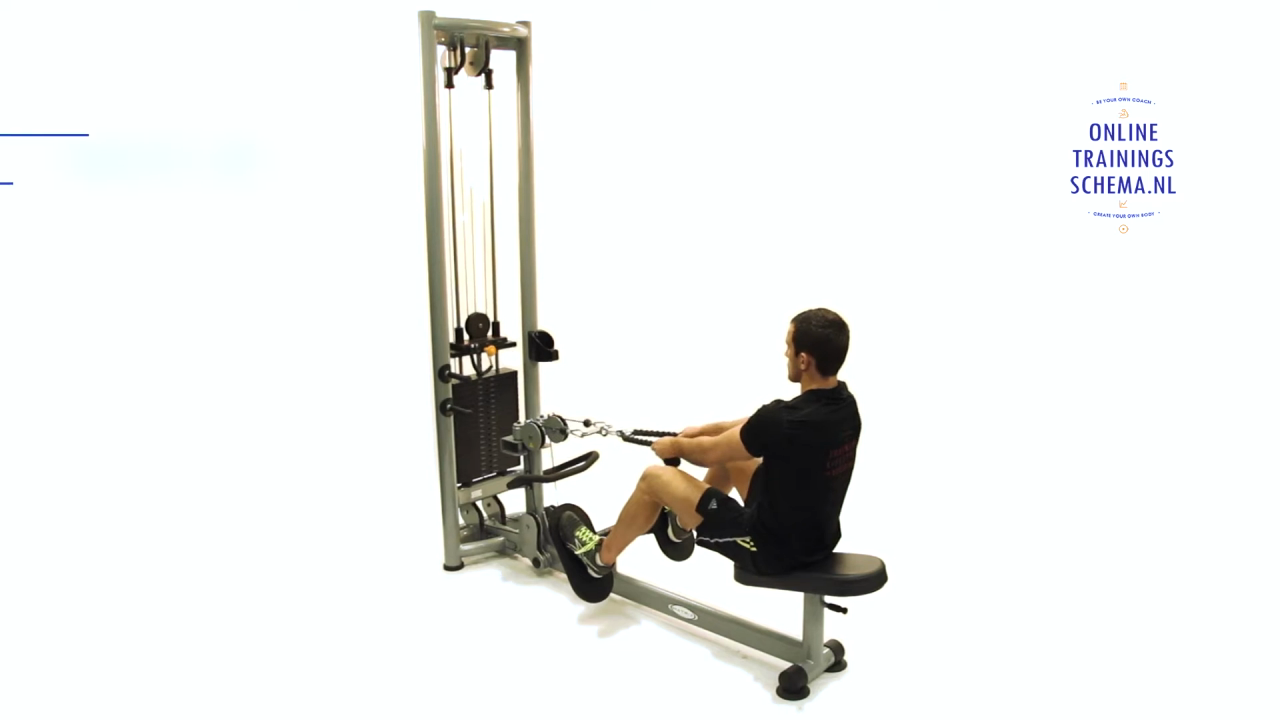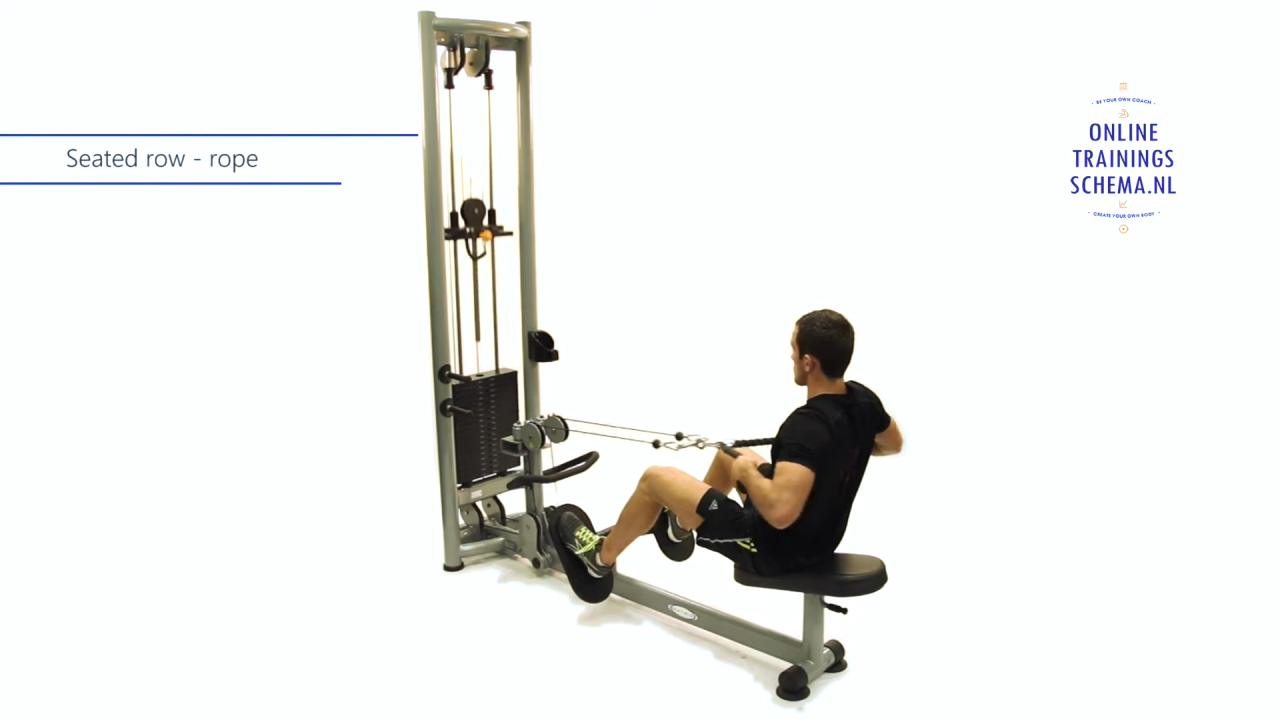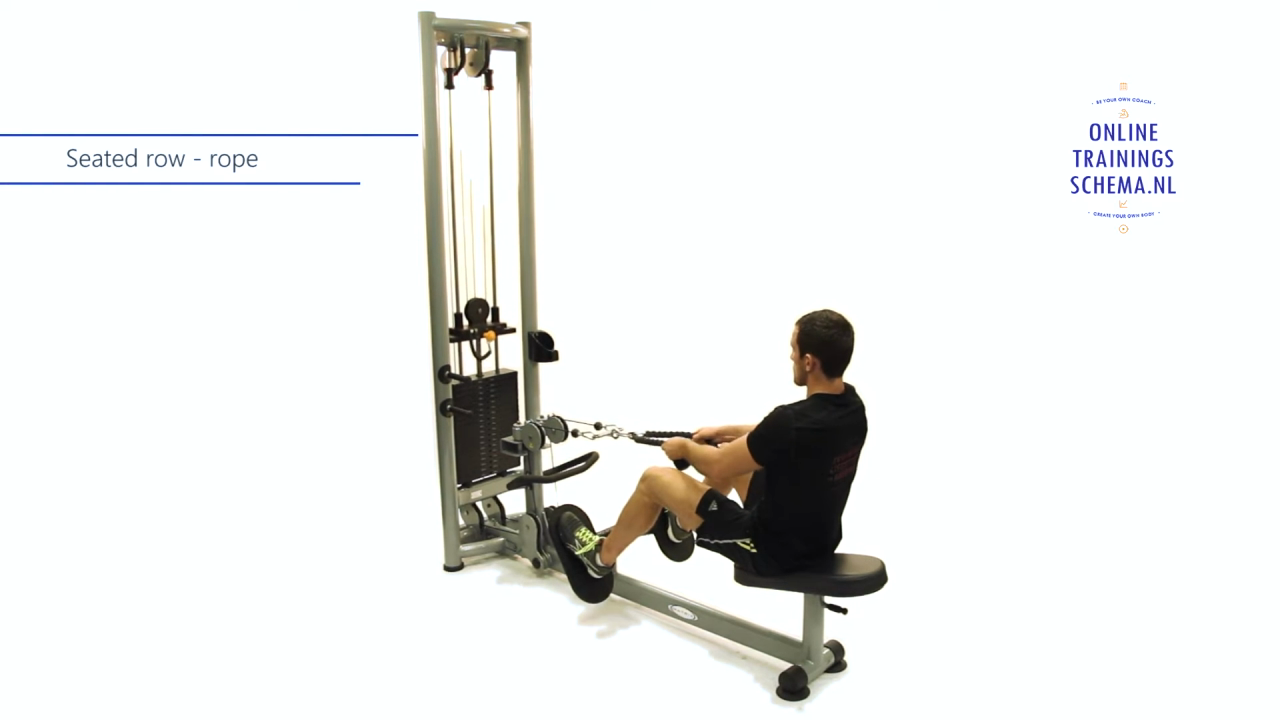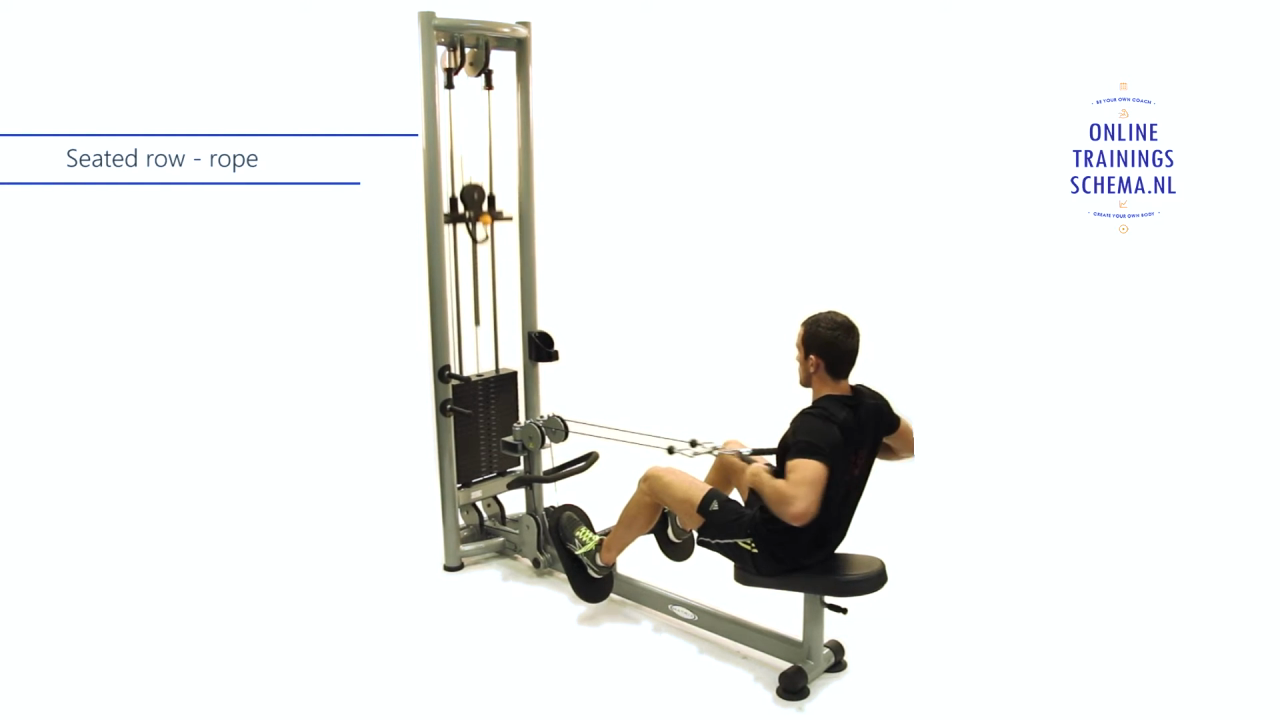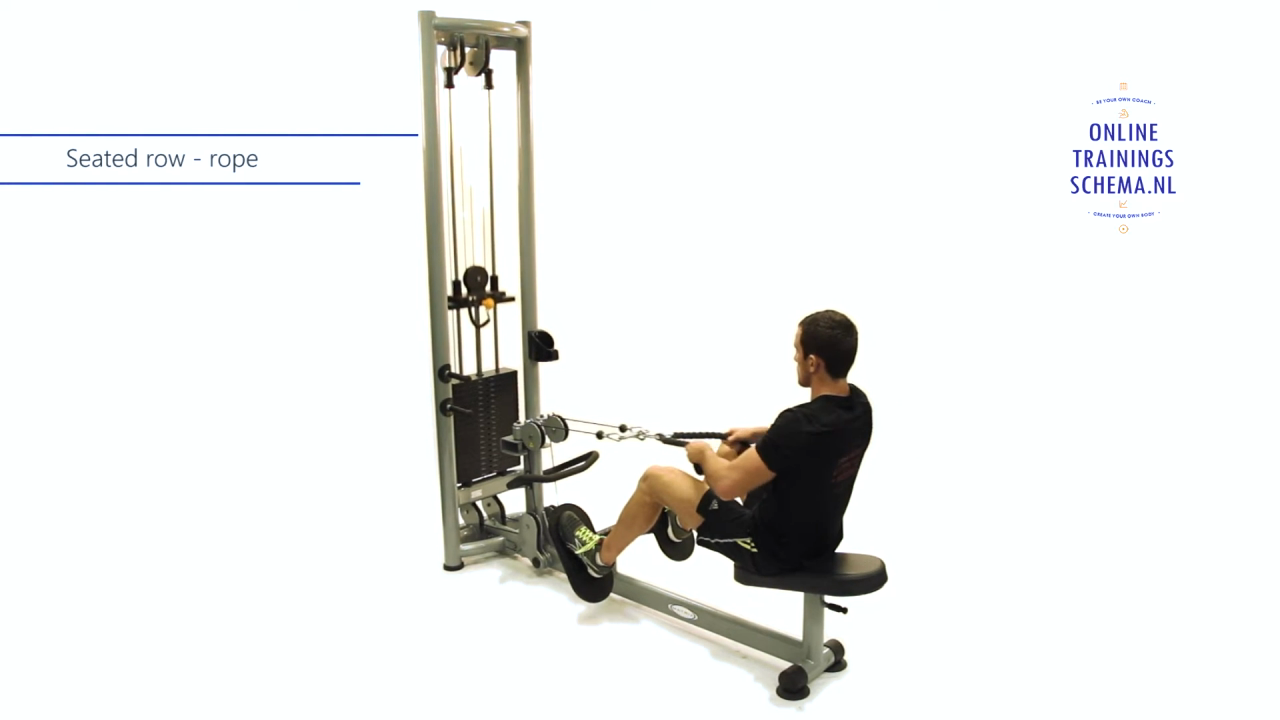
dt=1s
person 1, frame 1
left shoulder: (786, 419)
right shoulder: (843, 400)
left elbow: (709, 453)
left wrist: (674, 446)
right wrist: (705, 430)
left hip: (772, 547)
right hip: (818, 536)
left knee: (654, 478)
right knee: (730, 451)
left ankle: (602, 556)
right ankle: (682, 521)
person 1, frame 2
left shoulder: (807, 425)
right shoulder: (863, 401)
left elbow: (780, 511)
right elbow: (894, 444)
left wrist: (747, 472)
left hip: (773, 548)
right hip: (819, 538)
left knee: (655, 479)
right knee: (729, 451)
left ankle: (603, 556)
right ankle: (682, 522)
person 1, frame 3
left shoulder: (793, 420)
right shoulder: (851, 405)
left elbow: (717, 468)
left wrist: (685, 448)
right wrist: (726, 432)
left hip: (772, 547)
right hip: (818, 540)
left knee: (654, 479)
right knee: (733, 450)
left ankle: (602, 556)
right ankle: (682, 521)
person 1, frame 4
left shoulder: (816, 424)
right shoulder: (871, 405)
left elbow: (797, 508)
right elbow: (907, 447)
left wrist: (759, 478)
left hip: (774, 546)
right hip: (820, 539)
left knee: (655, 479)
right knee: (732, 450)
left ankle: (602, 556)
right ankle: (683, 521)
person 1, frame 5
left shoulder: (802, 423)
right shoulder: (858, 405)
left elbow: (726, 485)
left wrist: (702, 453)
right wrist: (760, 434)
left hip: (772, 547)
right hip: (819, 539)
left knee: (654, 479)
right knee: (731, 451)
left ankle: (601, 556)
right ankle: (681, 521)
